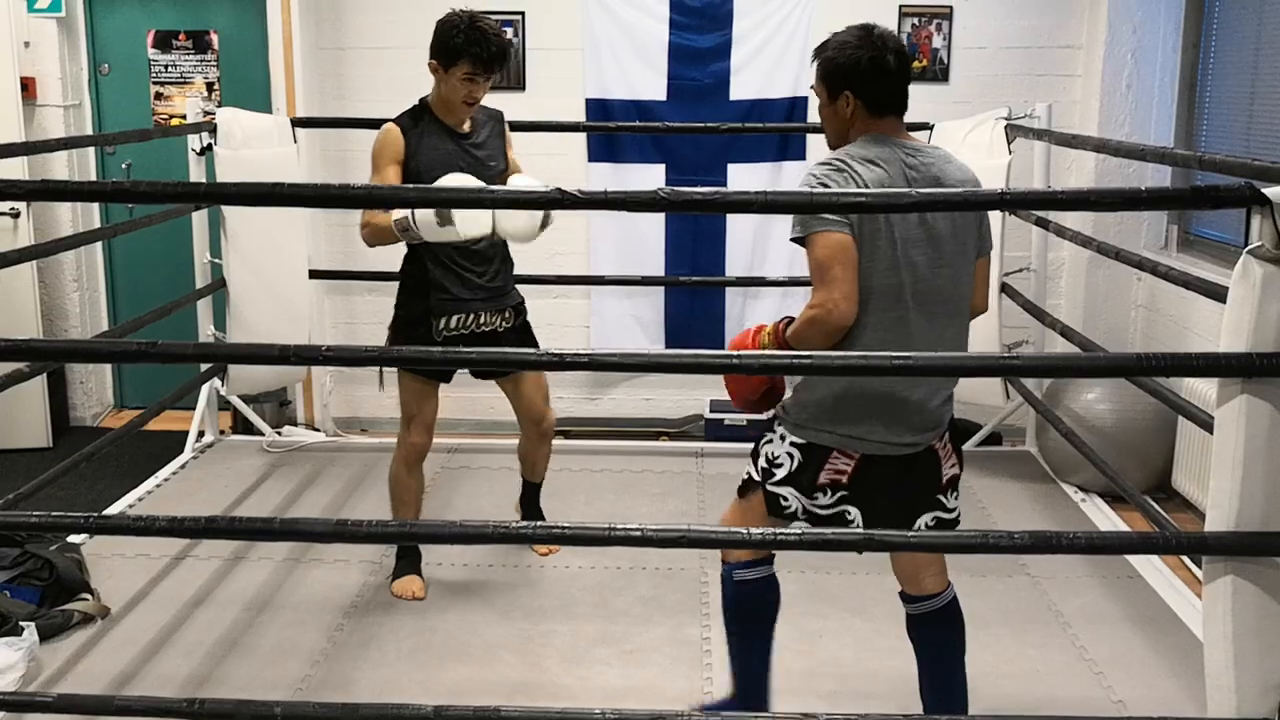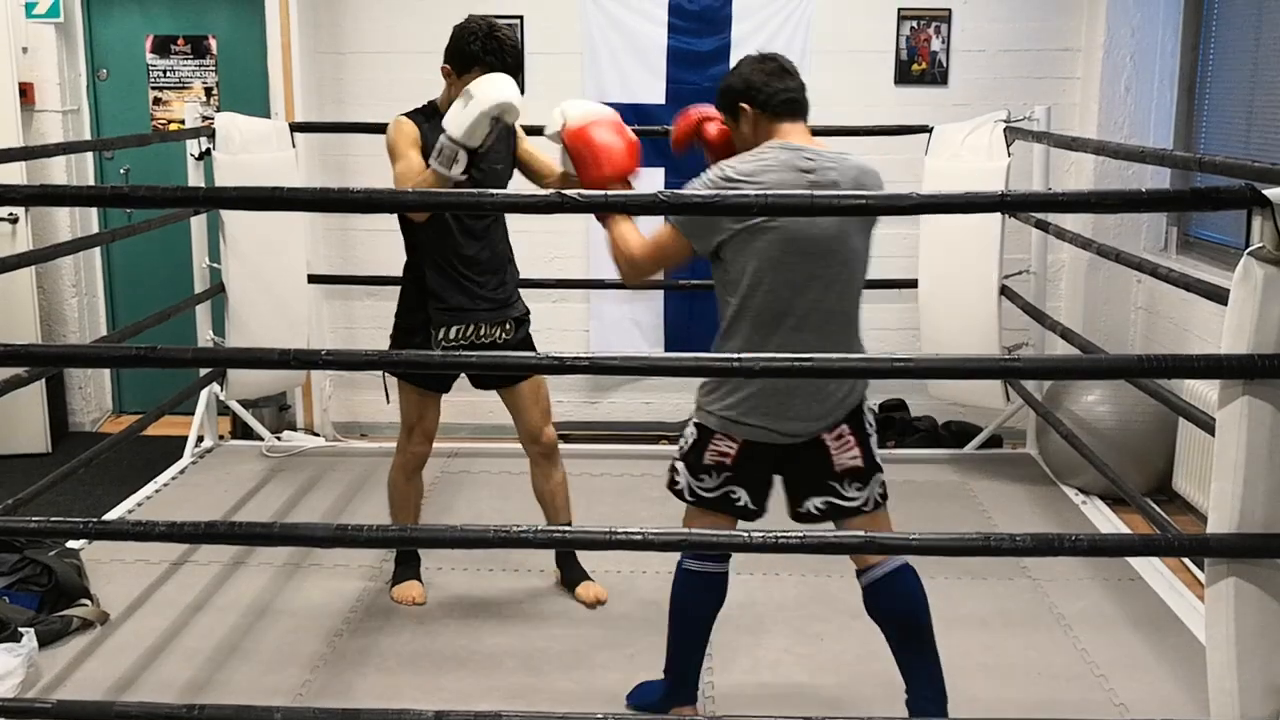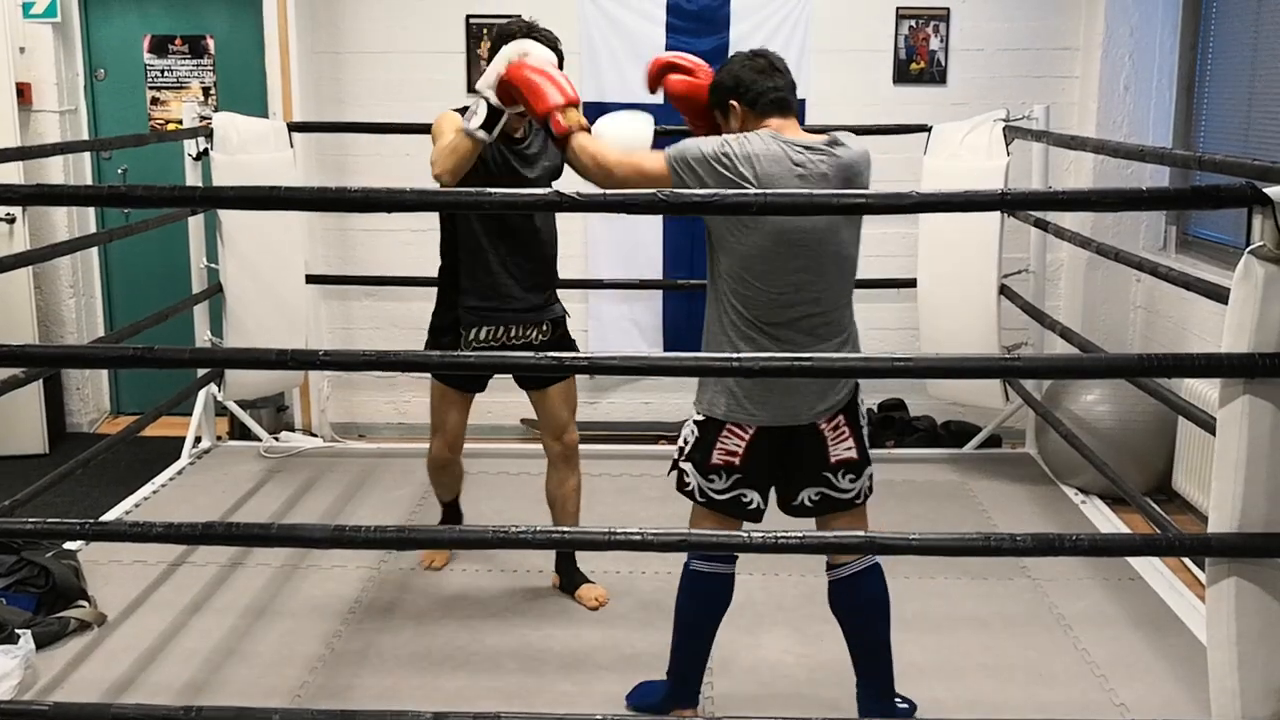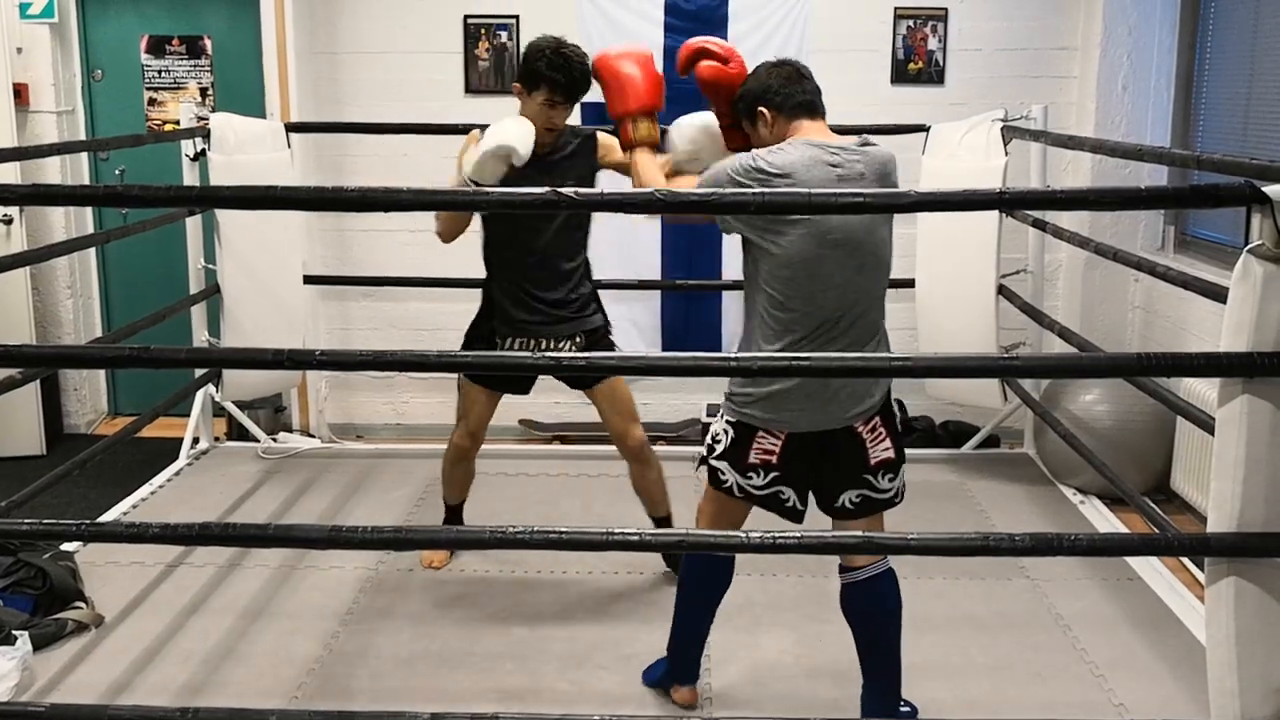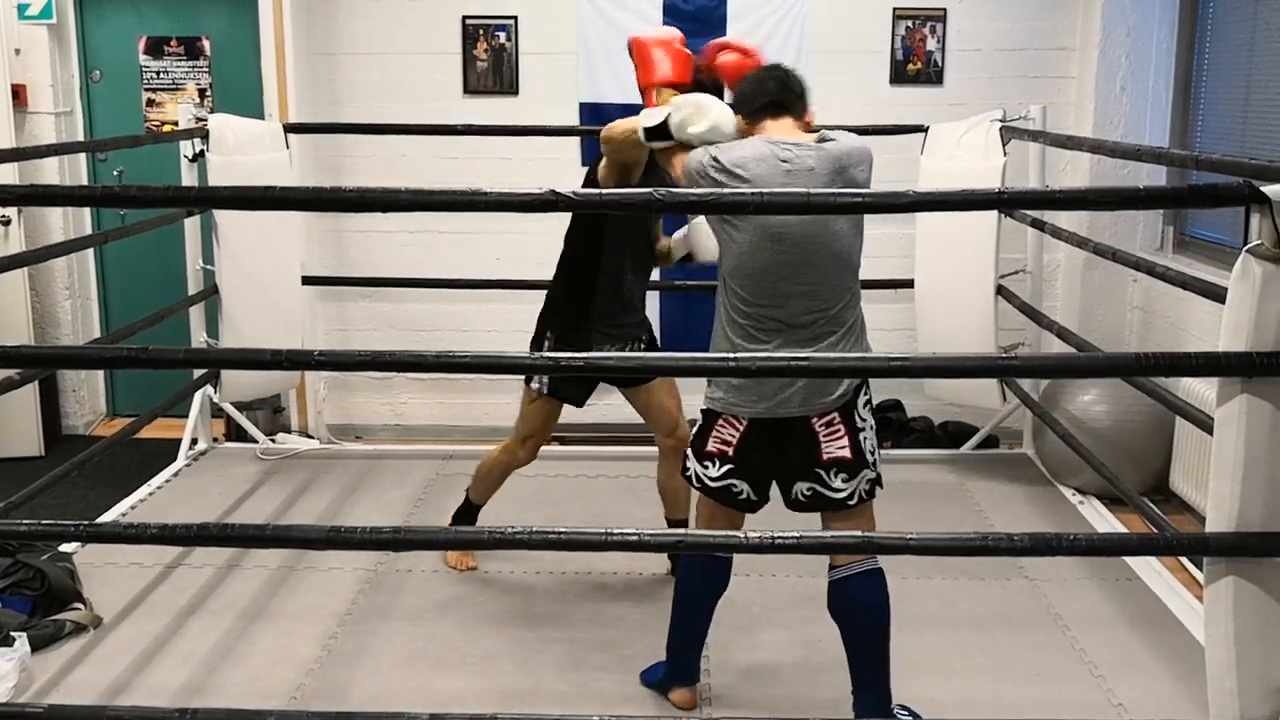
dt=0.4s
person 1, frame 1
left shoulder: (835, 177)
right shoulder: (961, 179)
left elbow: (834, 310)
right elbow: (975, 302)
left wrist: (775, 343)
left hip: (838, 425)
right hip: (924, 423)
left knee: (741, 539)
right knee: (925, 579)
person 1, frame 2
left shoulder: (730, 182)
right shoulder: (863, 179)
left elbow: (640, 261)
left hip: (740, 410)
right hip: (833, 405)
left knee: (704, 544)
right knee: (876, 552)
person 1, frame 3
left shoulder: (723, 160)
right shoulder: (852, 161)
left elbow: (611, 169)
left wrist: (562, 119)
right wrist: (710, 97)
left hip: (740, 402)
right hip: (829, 396)
left knee: (713, 545)
right knee: (850, 546)
person 1, frame 4
left shoulder: (757, 174)
right shoulder: (881, 164)
left elbow: (658, 195)
right wrist: (733, 101)
left hip: (769, 403)
right hip: (858, 400)
left knee: (712, 531)
right knee: (864, 552)
person 1, frame 5
left shoulder: (724, 167)
right shoulder: (853, 156)
left elbow: (675, 160)
right wrist: (761, 82)
left hip: (745, 395)
right hip: (832, 392)
left knee: (713, 532)
right knee: (852, 546)
person 2, frame 1
left shoulder: (495, 125)
right shoulder: (399, 136)
left elbow: (518, 192)
right elbow: (371, 229)
left wrist: (532, 209)
right wrist: (416, 221)
left hip: (498, 302)
right hip: (429, 309)
left knee: (541, 421)
right knee: (415, 440)
left ankle: (530, 506)
right ankle: (408, 555)
person 2, frame 2
left shoulder: (503, 125)
right shoulder: (409, 129)
left elbow: (556, 181)
right elbow: (417, 204)
right wrist: (459, 138)
left hip: (500, 311)
right hip: (432, 315)
left knee: (543, 440)
right knee: (414, 446)
left ankle: (567, 561)
right ankle: (406, 560)
person 2, frame 3
left shoulder: (550, 130)
right shoulder: (454, 123)
right elbow: (445, 172)
right wrist: (492, 104)
left hip: (538, 313)
right hip: (466, 315)
left knee: (563, 443)
right knee: (445, 447)
left ankle: (566, 565)
right ankle: (451, 518)
person 2, frame 4
left shoulder: (590, 145)
right shoulder: (483, 143)
right elbow: (446, 230)
right wrist: (476, 175)
left hip: (576, 320)
right hip: (505, 321)
left knee: (634, 441)
right knee: (465, 440)
left ankle: (671, 545)
right ankle: (451, 526)
person 2, frame 5
left shoulder: (661, 164)
right shoulder: (627, 152)
right elbow: (613, 135)
left wrist: (676, 247)
right wrist: (666, 125)
left hip: (627, 327)
right hip: (574, 323)
left knee: (676, 437)
right knee: (524, 447)
left ankle: (682, 553)
right ankle: (462, 521)
